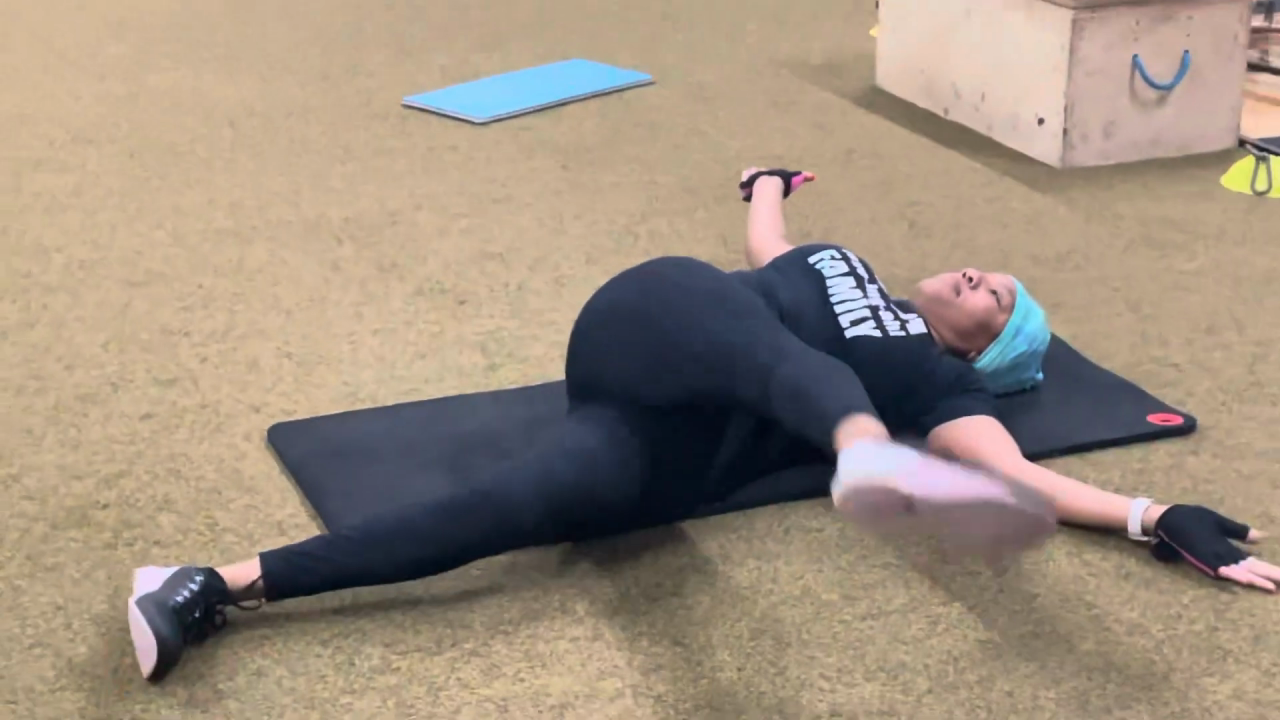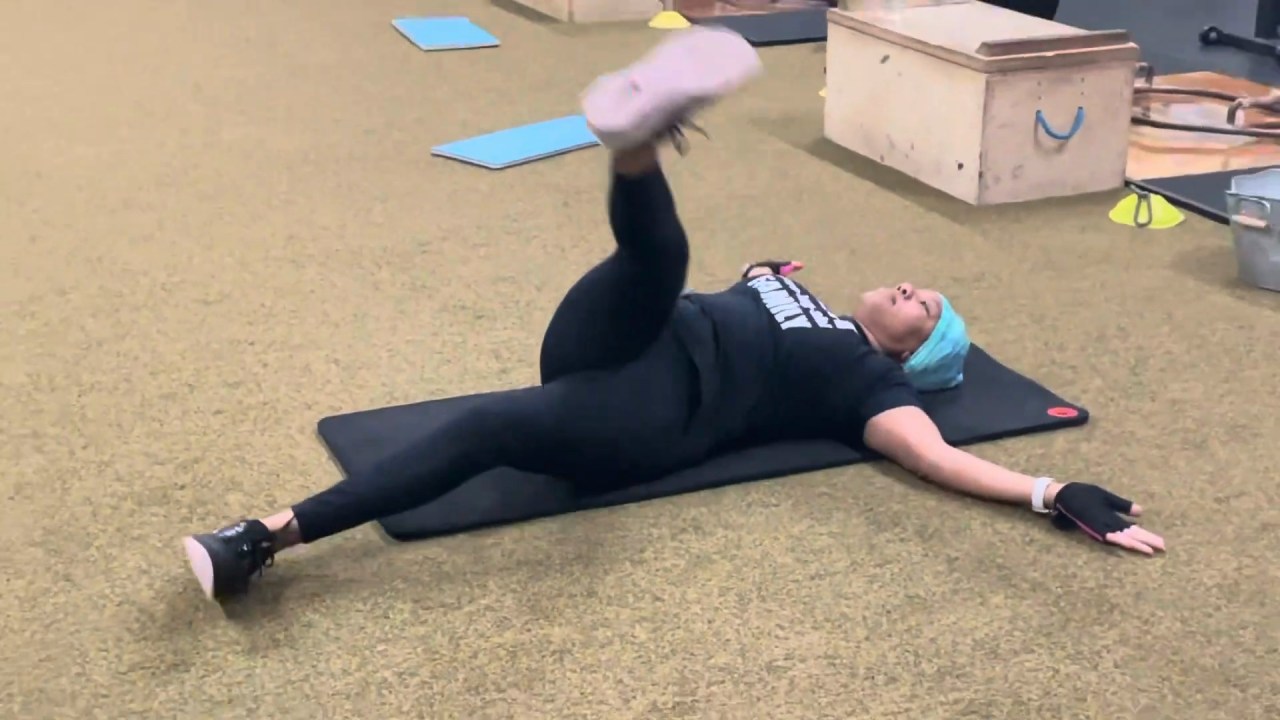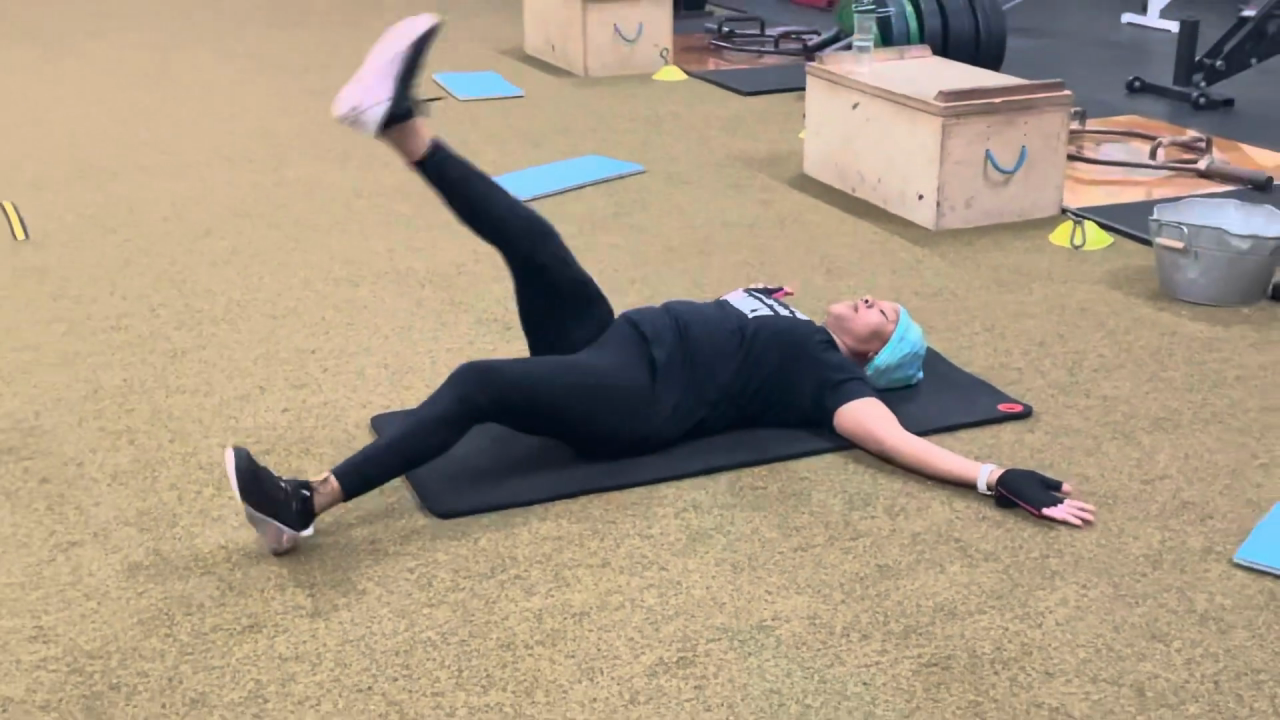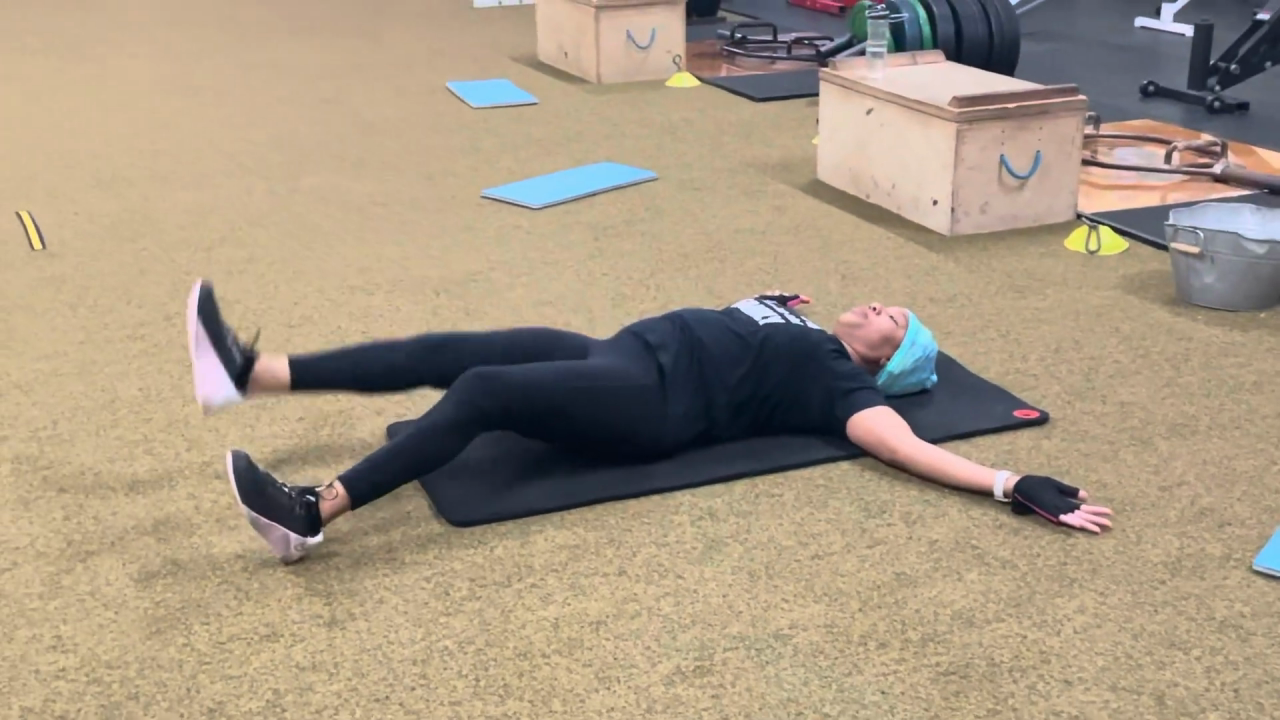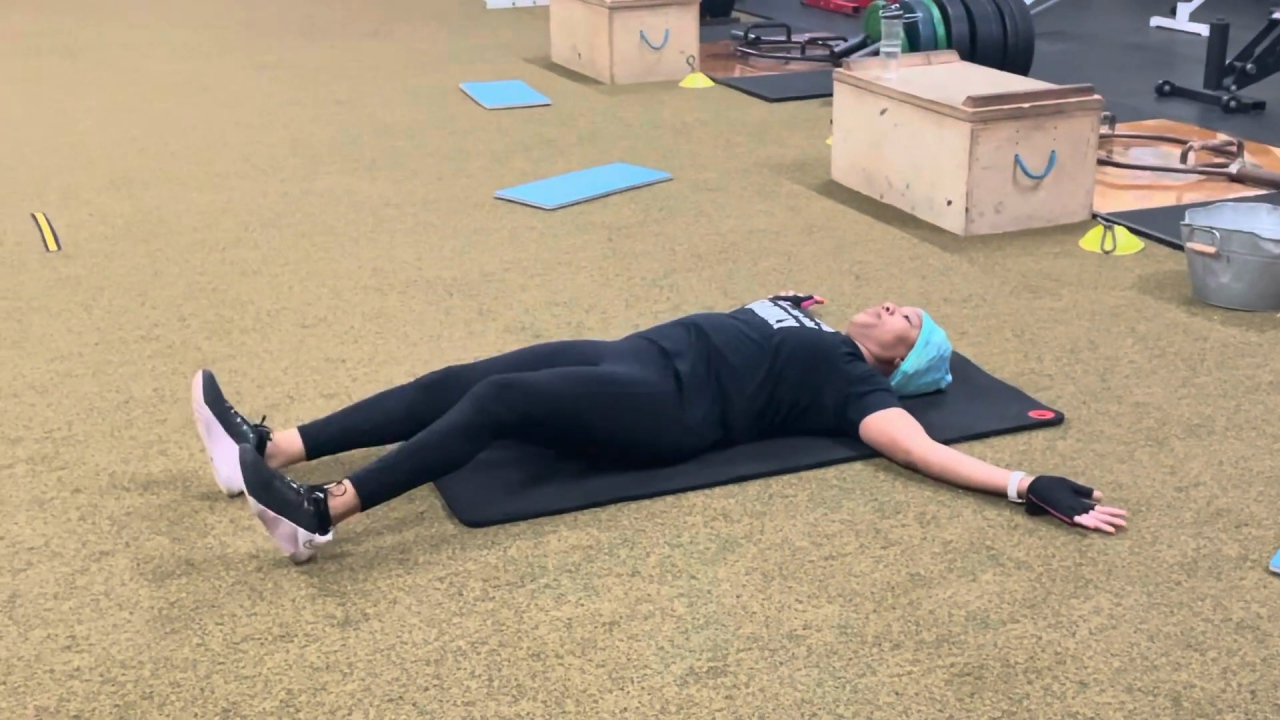
dt=0.4s
person 1, frame 1
left shoulder: (941, 382)
right shoulder: (841, 258)
left elbow: (1022, 474)
right elbow: (762, 248)
left wrist: (1162, 518)
right wrist: (766, 186)
left hip: (680, 445)
right hip: (657, 310)
left knee: (524, 499)
right knee: (802, 370)
left ankle: (218, 587)
person 1, frame 2
left shoulder: (866, 380)
right shoulder: (792, 279)
left elbow: (944, 459)
left wrist: (1060, 496)
right wrist: (753, 256)
left hip: (643, 416)
right hip: (611, 332)
left knee: (484, 430)
right knee: (657, 255)
left ankle: (263, 540)
right ankle: (641, 135)
person 1, frame 3
left shoulder: (832, 378)
right shoulder: (793, 323)
left elbow: (902, 443)
left wrist: (1003, 481)
right wrist: (751, 296)
left hip: (636, 399)
right hip: (613, 342)
left knee: (475, 385)
right knee: (528, 240)
left ankle: (304, 506)
person 1, frame 4
left shoulder: (841, 387)
right shoulder: (807, 334)
left elbow: (916, 450)
left wrist: (1020, 483)
right wrist: (767, 308)
left hip: (649, 407)
right hip: (620, 358)
left knee: (478, 390)
right knee: (447, 351)
left ankle: (311, 514)
right ankle: (248, 370)
person 1, frame 5
left shoulder: (854, 383)
right shoulder: (812, 332)
left elbow: (926, 451)
left wrist: (1032, 488)
right wrist: (780, 305)
left hip: (663, 406)
right hip: (634, 354)
left knee: (495, 401)
right knee: (454, 381)
left ankle: (321, 510)
right ankle: (263, 447)
